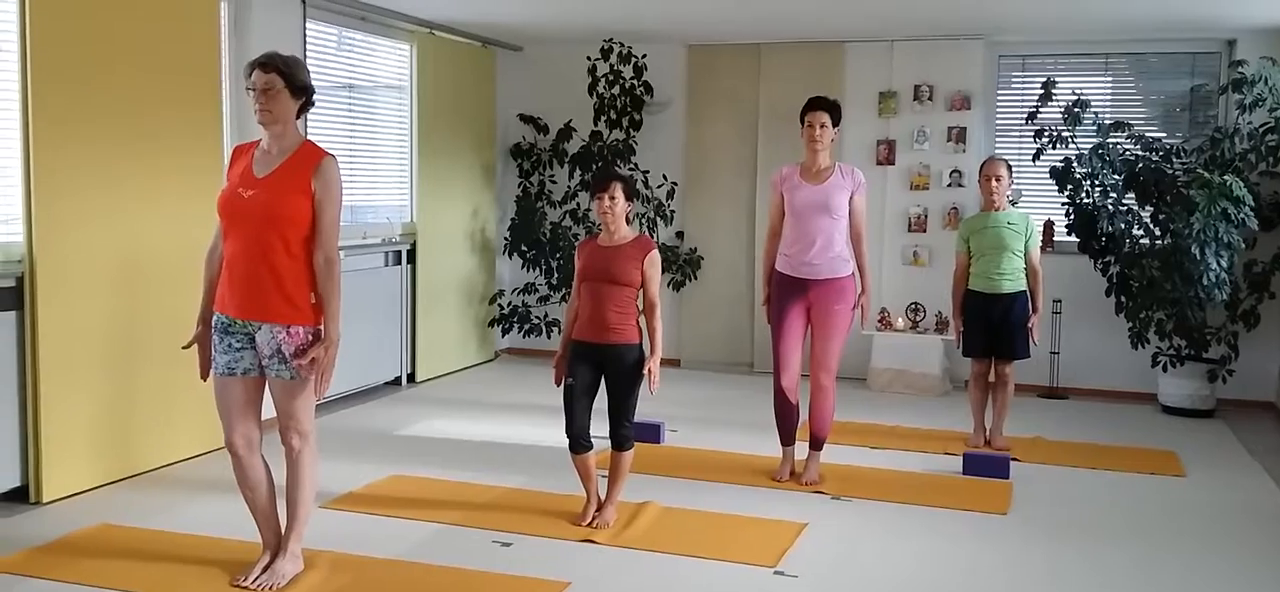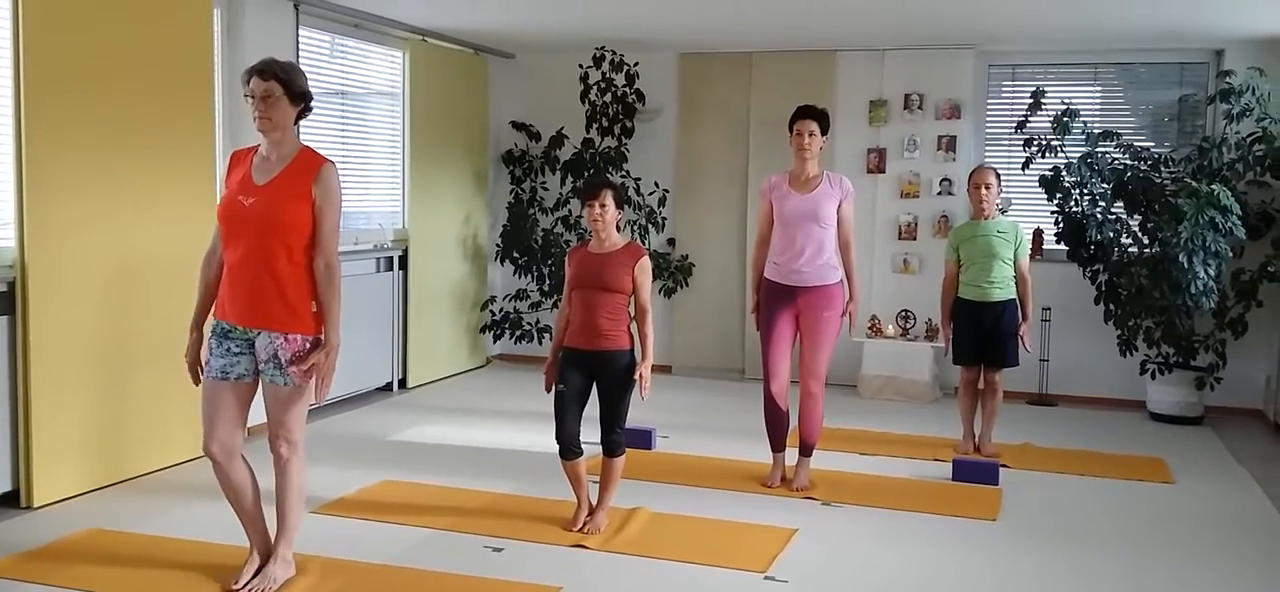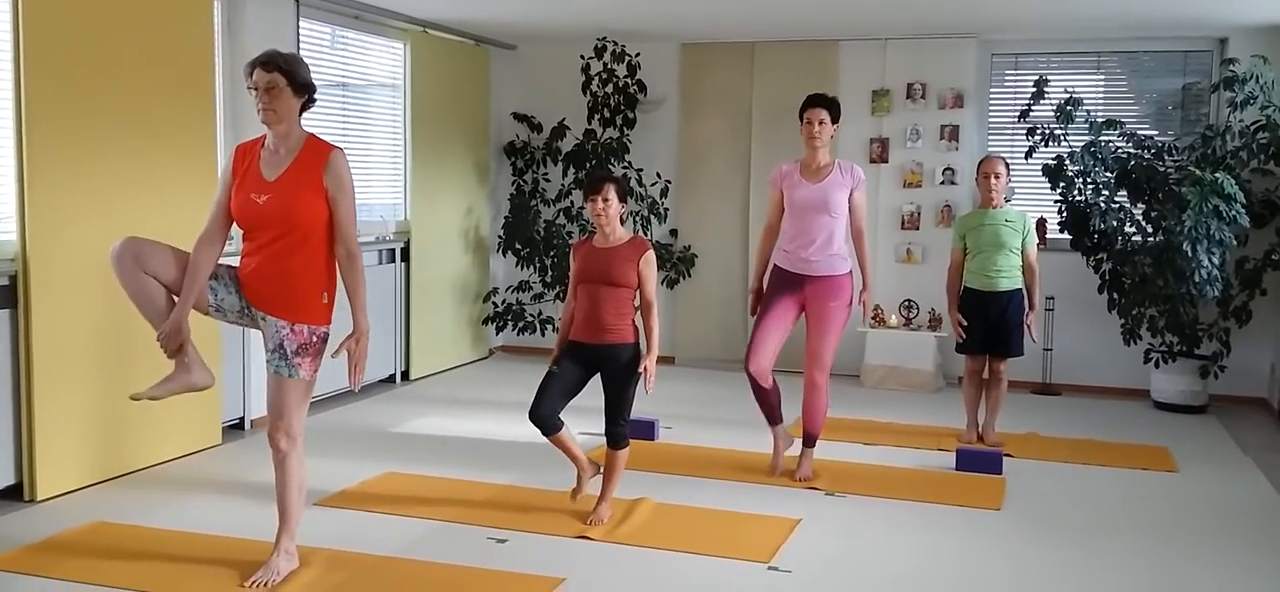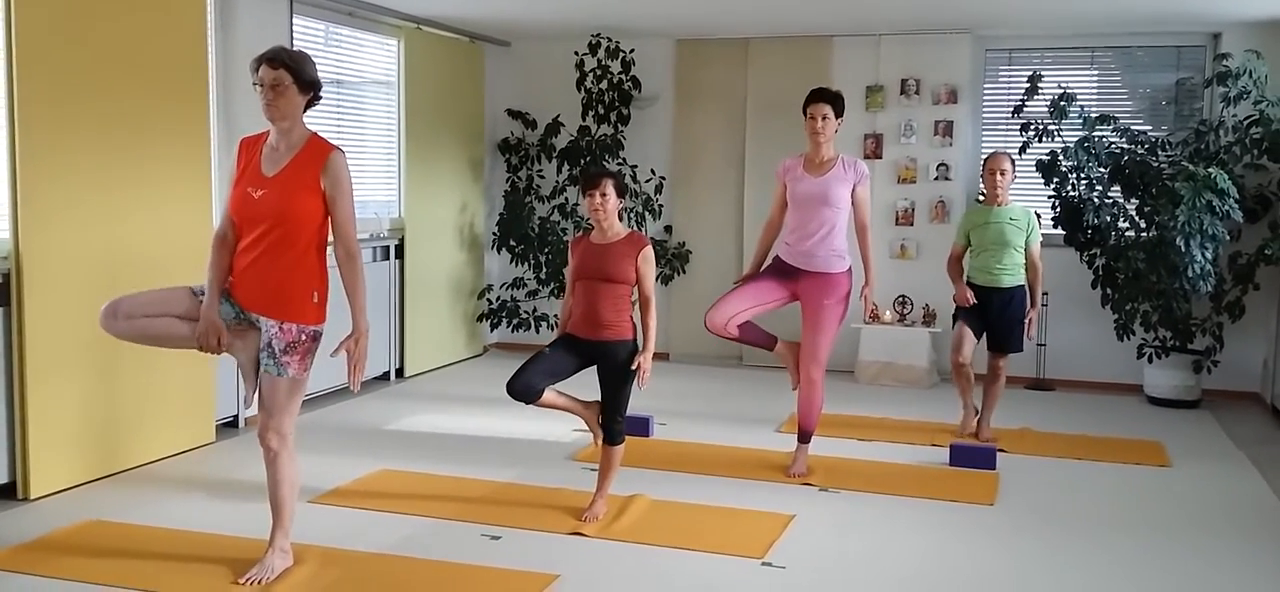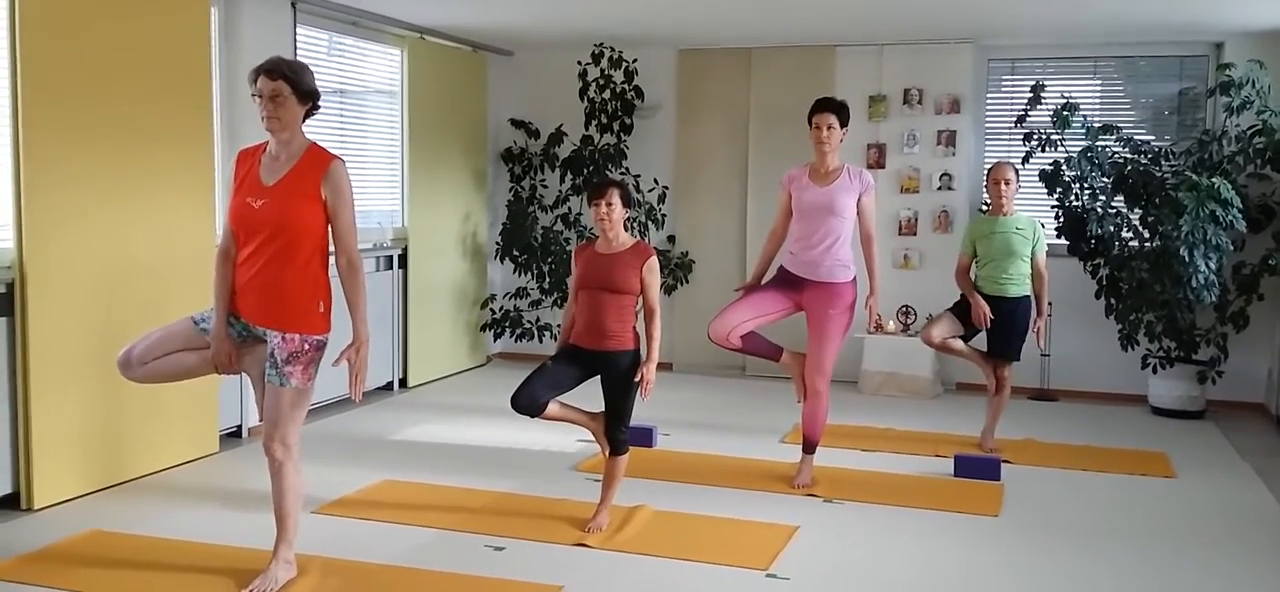
dt=1s
person 1, frame 1
left shoulder: (319, 166)
right shoulder: (239, 158)
left elbow: (326, 255)
right elbow: (221, 244)
left wrist: (331, 334)
right wrist: (204, 319)
left hip: (290, 323)
right hip: (233, 321)
left knee: (296, 438)
right knee: (239, 441)
right ankle: (270, 544)
person 1, frame 2
left shoulder: (318, 172)
right shoulder: (236, 163)
left elbow: (326, 261)
right elbow: (217, 251)
left wrist: (331, 340)
right wrist: (197, 326)
left hip: (290, 330)
right hip: (231, 326)
left knee: (285, 445)
right knee: (219, 446)
right ankle: (258, 546)
person 1, frame 3
left shoulder: (328, 161)
right shoulder: (241, 157)
left elbow: (347, 248)
right elbow: (212, 237)
left wrist: (361, 327)
right wrist: (181, 311)
left hip: (298, 312)
right hip: (245, 293)
left knee: (283, 434)
right knee: (128, 254)
right ankle: (189, 365)
person 1, frame 4
left shoulder: (327, 160)
right shoulder: (246, 150)
left elbow: (347, 248)
right elbow: (225, 234)
left wrist: (361, 328)
right wrist: (209, 308)
left hip: (293, 311)
right hip: (239, 297)
left knee: (274, 433)
right knee: (115, 317)
left ankle: (280, 548)
right ankle: (239, 342)
person 1, frame 5
left shoulder: (328, 170)
right shoulder: (244, 161)
left elbow: (348, 258)
right elbow: (228, 248)
left wrist: (361, 336)
right wrist: (219, 326)
left hip: (297, 324)
right hip: (242, 314)
left knee: (279, 444)
right knee: (133, 362)
right ankle: (245, 359)
person 2, frame 1
left shoulder: (851, 178)
right shoulder: (784, 177)
left elbow: (858, 235)
right elbow: (774, 234)
left wrist: (865, 287)
right wrist: (765, 285)
left hip: (834, 284)
right hip: (789, 282)
left knee: (823, 376)
right knee: (785, 375)
left ankle: (814, 458)
right ankle: (787, 455)
person 2, frame 2
left shoulder: (839, 187)
right shoulder: (773, 186)
left elbow: (846, 243)
right elbow: (762, 241)
left wrist: (853, 294)
right wrist: (754, 292)
left hip: (823, 291)
right hip: (778, 290)
left knee: (813, 383)
right knee: (774, 382)
left ankle: (804, 464)
right ankle: (777, 461)
person 2, frame 3
left shoulder: (851, 175)
right shoulder: (783, 174)
left elbow: (858, 231)
right elbow: (771, 229)
left wrist: (867, 283)
right wrist: (756, 280)
left hip: (832, 281)
right hip: (786, 277)
left knee: (817, 373)
right knee: (756, 363)
left ankle: (807, 455)
right ankle: (779, 434)
person 2, frame 4
left shoulder: (854, 170)
right shoulder: (788, 168)
left elbow: (863, 227)
right elbow: (774, 222)
left wrist: (870, 280)
right wrist: (753, 268)
left hip: (830, 277)
right hip: (784, 268)
left knee: (813, 370)
right knee: (717, 319)
left ankle: (802, 451)
right ankle: (785, 349)
person 2, frame 5
left shoulder: (859, 180)
right shoulder: (793, 178)
left elbow: (868, 236)
right elbow: (778, 232)
left wrist: (875, 290)
right wrist: (755, 278)
left hip: (835, 287)
right hip: (789, 279)
left knee: (818, 381)
right knee: (721, 330)
left ankle: (807, 461)
right ankle: (790, 360)
person 3, frame 1
left shoulder: (645, 249)
right shoulder: (585, 248)
left elbow: (652, 306)
right elbow: (575, 301)
left wrist: (655, 354)
right wrist: (563, 349)
left hip: (624, 350)
right hip: (583, 348)
left knee: (621, 429)
right knee: (576, 429)
left ankle: (611, 502)
right ankle: (591, 498)
person 3, frame 2
left shoulder: (636, 256)
right shoulder: (575, 255)
left elbow: (644, 311)
right elbow: (565, 308)
left wrist: (647, 359)
right wrist: (553, 355)
left hip: (616, 356)
right hip: (576, 355)
left knee: (612, 435)
right knee: (565, 435)
left ankle: (602, 509)
right ankle: (582, 503)
person 3, frame 3
left shoulder: (641, 250)
right shoulder: (579, 249)
left elbow: (649, 306)
right elbow: (571, 302)
left wrist: (651, 353)
right wrist: (558, 347)
left hip: (621, 350)
right hip: (580, 347)
left knee: (616, 426)
right knee: (541, 412)
left ankle: (605, 501)
right ankle: (585, 466)
person 3, frame 4
left shoulder: (639, 246)
right shoulder: (577, 245)
left elbow: (648, 301)
right elbow: (570, 297)
left wrist: (648, 350)
right wrist: (558, 341)
left hip: (619, 344)
right hip: (577, 339)
left knee: (614, 422)
right knee: (520, 385)
left ankle: (601, 497)
right ankle: (586, 409)
person 3, frame 5
left shoulder: (644, 256)
right shoulder: (581, 253)
left elbow: (652, 312)
right elbow: (572, 306)
left wrist: (651, 361)
right wrist: (558, 351)
left hip: (621, 355)
right hip: (579, 350)
left knee: (617, 432)
right knee: (524, 400)
left ankle: (604, 509)
right ankle: (592, 421)
person 4, frame 1
left shoulder: (1024, 222)
right shoulder: (969, 225)
left elbow: (1034, 269)
right elbow: (961, 271)
left wrist: (1036, 310)
right wrist: (956, 313)
left hip: (1013, 300)
right hip: (977, 299)
left knee: (1004, 370)
right knee: (979, 369)
left ankle: (997, 430)
right ankle: (978, 429)
person 4, frame 2
left shoulder: (1014, 231)
right shoulder: (958, 234)
left elbow: (1023, 277)
right elbow: (950, 280)
left wrist: (1026, 318)
right wrist: (945, 320)
left hip: (1002, 308)
right hip: (967, 307)
left knee: (994, 378)
right knee: (968, 376)
left ankle: (986, 437)
right ankle: (967, 435)
person 4, frame 3
left shoulder: (1021, 220)
right shoulder: (965, 222)
left elbow: (1030, 266)
right elbow: (956, 268)
left wrist: (1033, 308)
right wrist: (952, 307)
left hip: (1009, 298)
right hip: (973, 297)
left knee: (998, 367)
right knee: (973, 366)
left ankle: (989, 426)
right ankle: (971, 425)
person 4, frame 4
left shoulder: (1026, 217)
right shoulder: (971, 216)
left elbow: (1034, 264)
right elbow: (955, 258)
left wrist: (1035, 305)
right wrist: (959, 284)
left hip: (1011, 295)
right hip: (976, 292)
left knee: (998, 363)
right knee: (960, 358)
left ankle: (985, 422)
right ankle: (969, 410)
person 4, frame 5
left shoulder: (1032, 227)
right shoulder: (976, 226)
left elbow: (1040, 274)
right elbow: (961, 271)
left wrist: (1041, 314)
right wrist: (974, 298)
left hip: (1016, 304)
right hip: (980, 300)
left knee: (1003, 372)
right knee: (931, 334)
left ankle: (988, 433)
right ankle: (981, 359)
